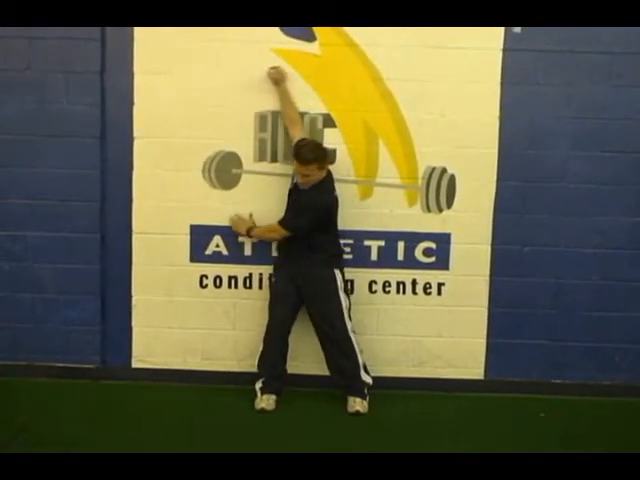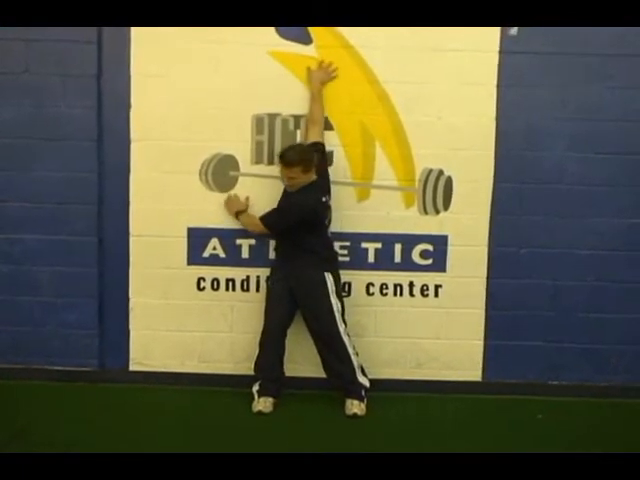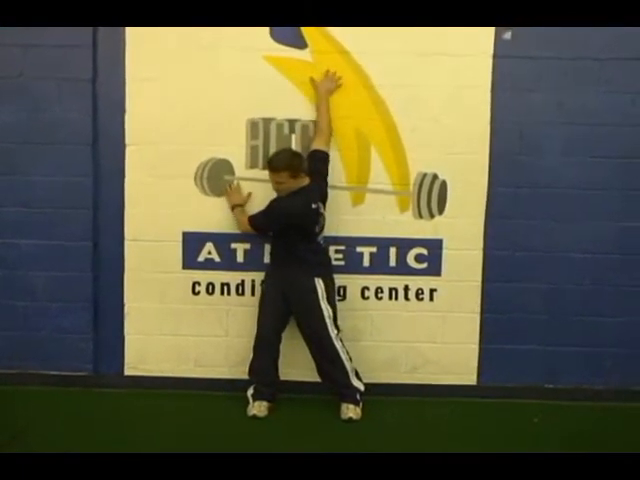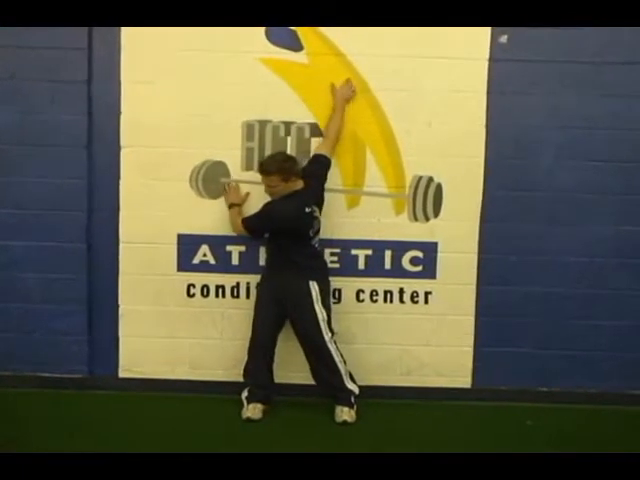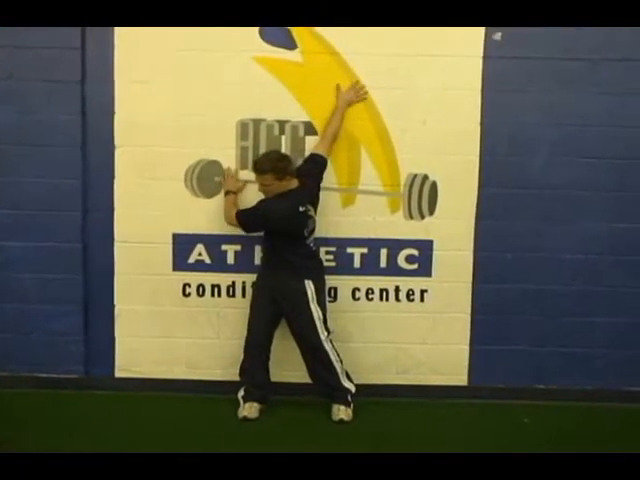
dt=0.5s
person 1, frame 1
left shoulder: (320, 199)
right shoulder: (304, 163)
left elbow: (279, 231)
right elbow: (295, 124)
left wrist: (248, 229)
right wrist: (280, 87)
left hip: (322, 270)
right hip: (288, 265)
left knee: (336, 330)
right knee: (276, 327)
left ankle: (357, 389)
right ankle: (268, 388)
person 1, frame 2
left shoulder: (300, 203)
right shoulder: (317, 168)
left elbow: (259, 226)
right elbow: (315, 126)
left wrist: (238, 211)
right wrist: (315, 88)
left hip: (316, 273)
right hip: (285, 268)
left knee: (331, 332)
right knee: (272, 329)
left ankle: (355, 391)
right ankle: (266, 390)
person 1, frame 3
left shoulder: (286, 208)
right shoulder: (317, 176)
left elbow: (247, 225)
right elbow: (322, 137)
left wrist: (236, 204)
right wrist: (323, 96)
left hip: (310, 278)
right hip: (279, 274)
left knee: (324, 337)
right knee: (266, 334)
left ankle: (351, 395)
right ankle: (261, 394)
person 1, frame 4
left shoulder: (280, 211)
right shoulder: (313, 179)
left elbow: (241, 227)
right elbow: (329, 140)
left wrist: (234, 205)
right wrist: (340, 104)
left hip: (305, 282)
right hip: (275, 278)
left knee: (319, 341)
right knee: (261, 338)
left ankle: (345, 398)
right ankle: (256, 397)
person 1, frame 5
left shoulder: (273, 210)
right shoulder: (308, 177)
left elbow: (233, 218)
right elbow: (326, 140)
left wrist: (231, 192)
right wrist: (342, 104)
left hip: (301, 281)
right hip: (270, 277)
left knee: (315, 340)
right knee: (257, 337)
left ankle: (342, 397)
right ankle: (252, 396)
